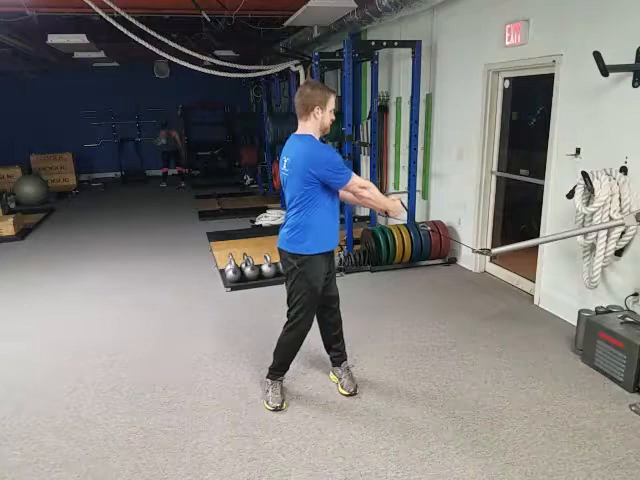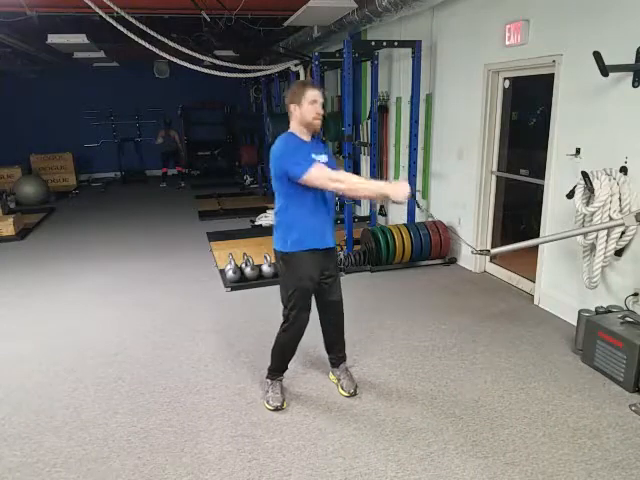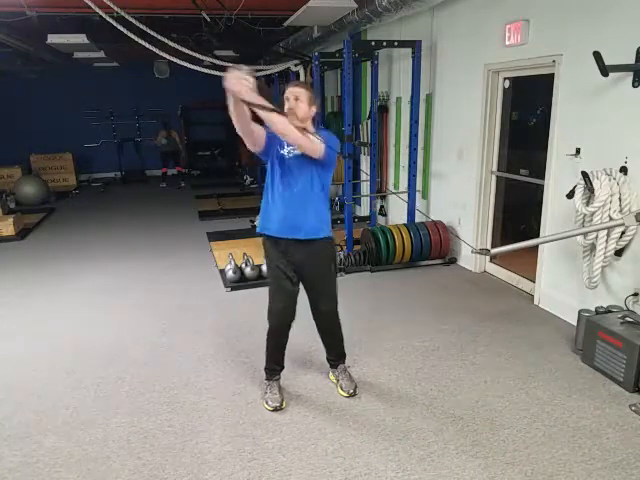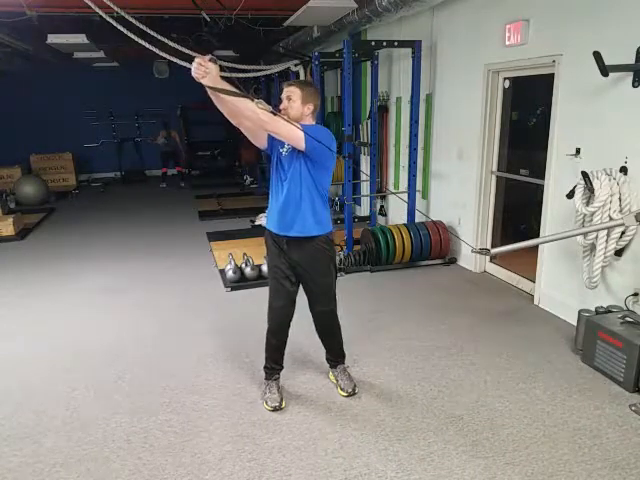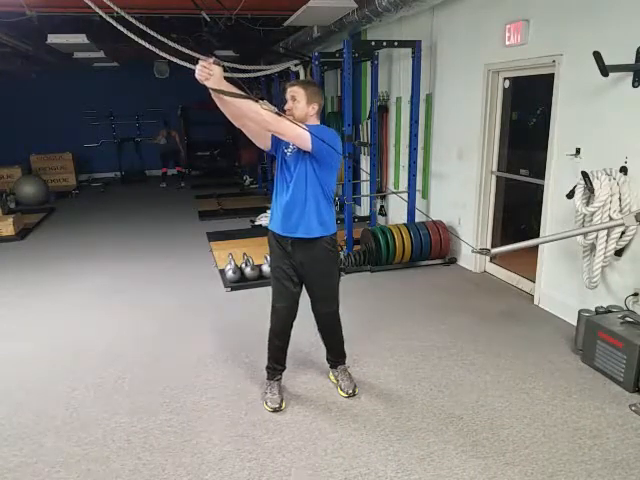
dt=0.5s
person 1, frame 1
left shoulder: (294, 146)
right shoulder: (318, 153)
left elbow: (338, 191)
right elbow: (359, 187)
left wrist: (377, 203)
right wrist: (389, 206)
left hip: (317, 249)
right hip: (304, 252)
left knee: (329, 307)
right knee: (300, 318)
left ankle: (339, 364)
right ankle: (274, 378)
person 1, frame 2
left shoulder: (318, 148)
right shoulder: (285, 148)
left elbow: (344, 183)
right elbow: (330, 181)
left wrist: (381, 190)
right wrist: (385, 188)
left hip: (325, 246)
right hip: (295, 249)
left knee: (333, 309)
right knee: (295, 319)
left ankle: (338, 365)
right ankle: (273, 378)
person 1, frame 3
left shoulder: (325, 141)
right shoulder: (271, 141)
left elbow: (302, 143)
right elbow: (245, 129)
left wrist: (256, 101)
right wrist: (236, 95)
left hip: (317, 242)
right hip: (278, 241)
left knee: (327, 310)
right knee: (280, 316)
left ankle: (338, 366)
right ankle: (272, 378)
person 1, frame 4
left shoulder: (322, 138)
right shoulder: (278, 141)
left elbow: (266, 121)
right elbow: (241, 120)
left wrist: (218, 82)
right wrist: (210, 85)
left hip: (314, 241)
right hip: (279, 240)
left knee: (325, 310)
right knee: (278, 313)
left ankle: (338, 365)
right ankle: (272, 377)
person 1, frame 5
left shoulder: (327, 139)
right shoulder: (282, 142)
left elbow: (273, 123)
right elbow: (245, 122)
left wrist: (223, 84)
right wrist: (214, 87)
left hip: (318, 243)
right hip: (282, 240)
left knee: (327, 311)
right knee: (281, 314)
left ankle: (338, 366)
right ankle: (273, 377)
